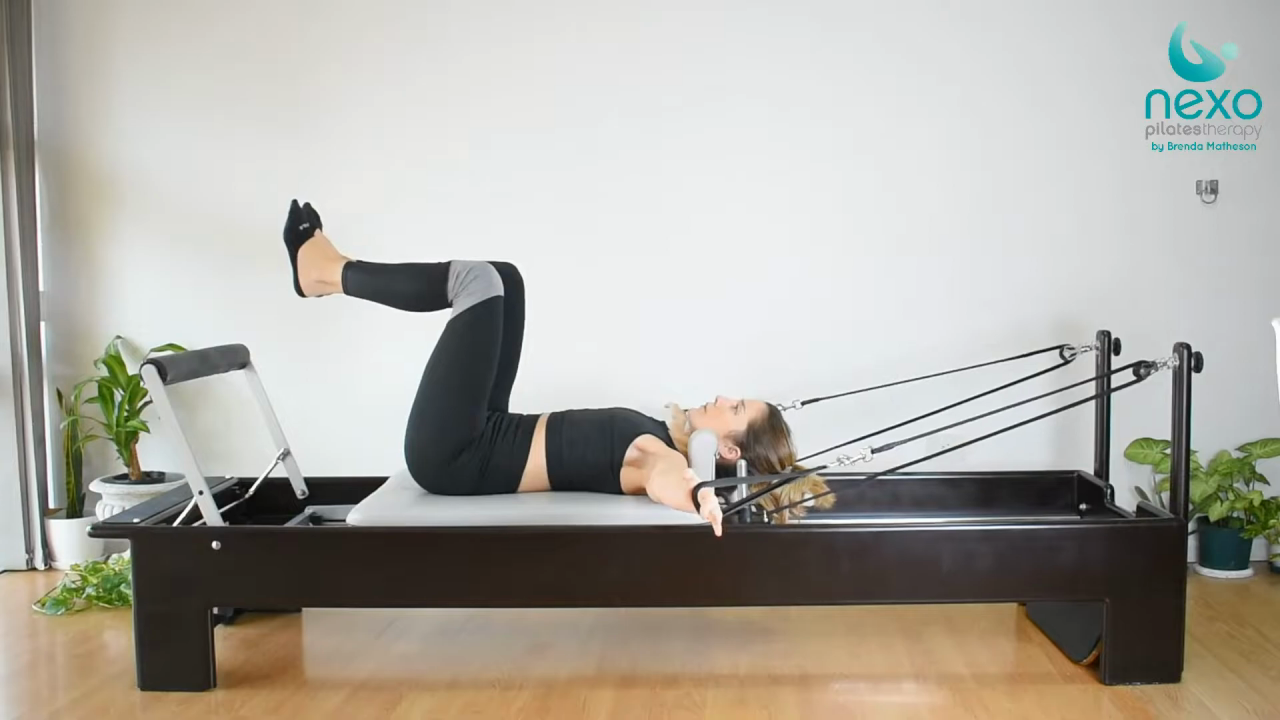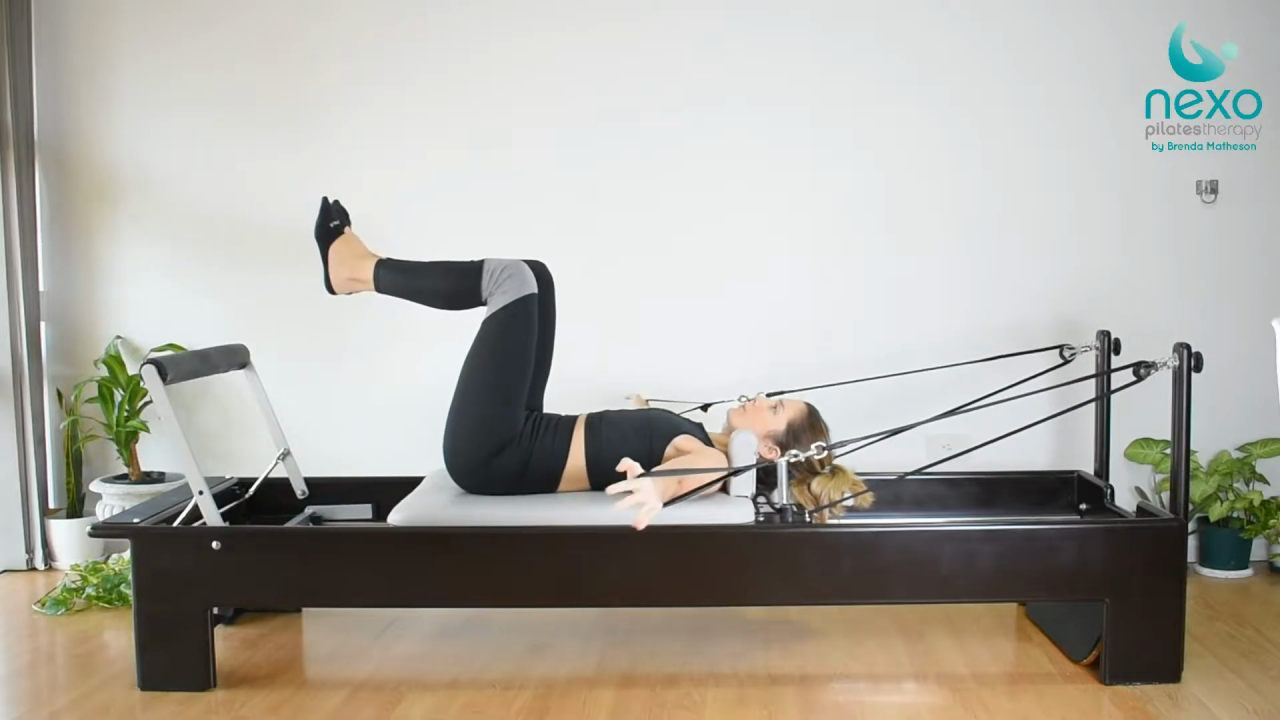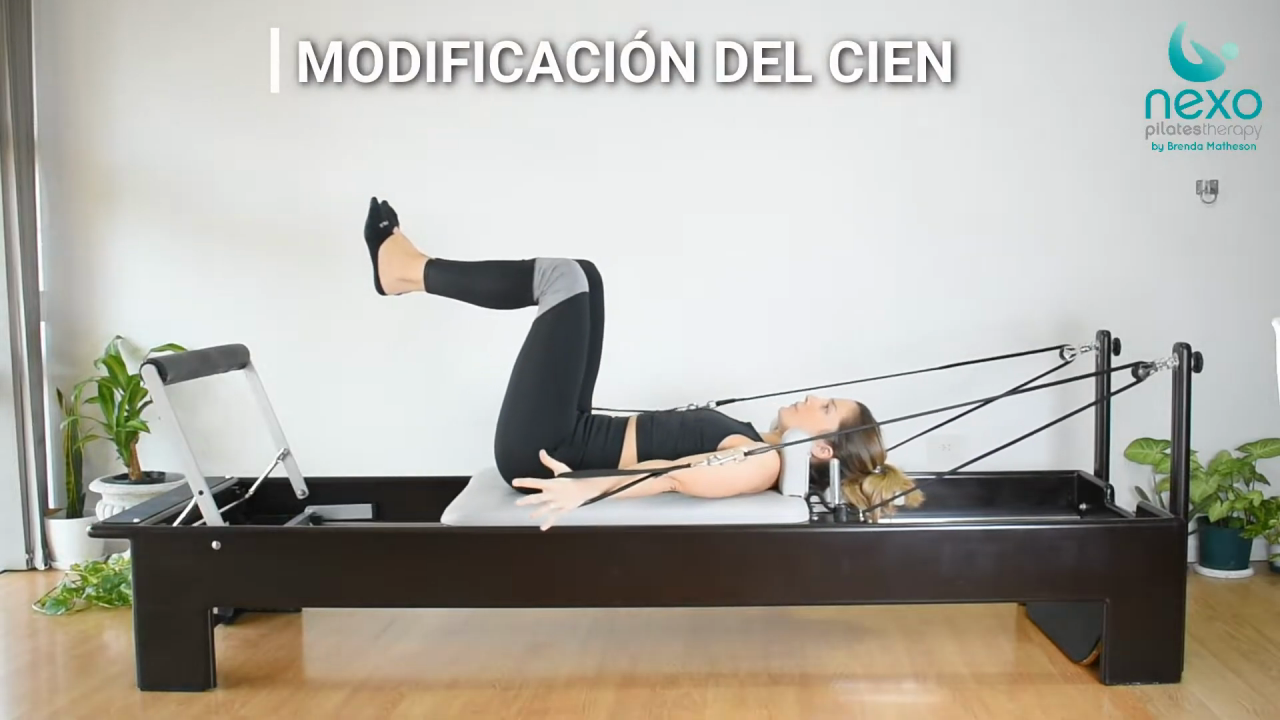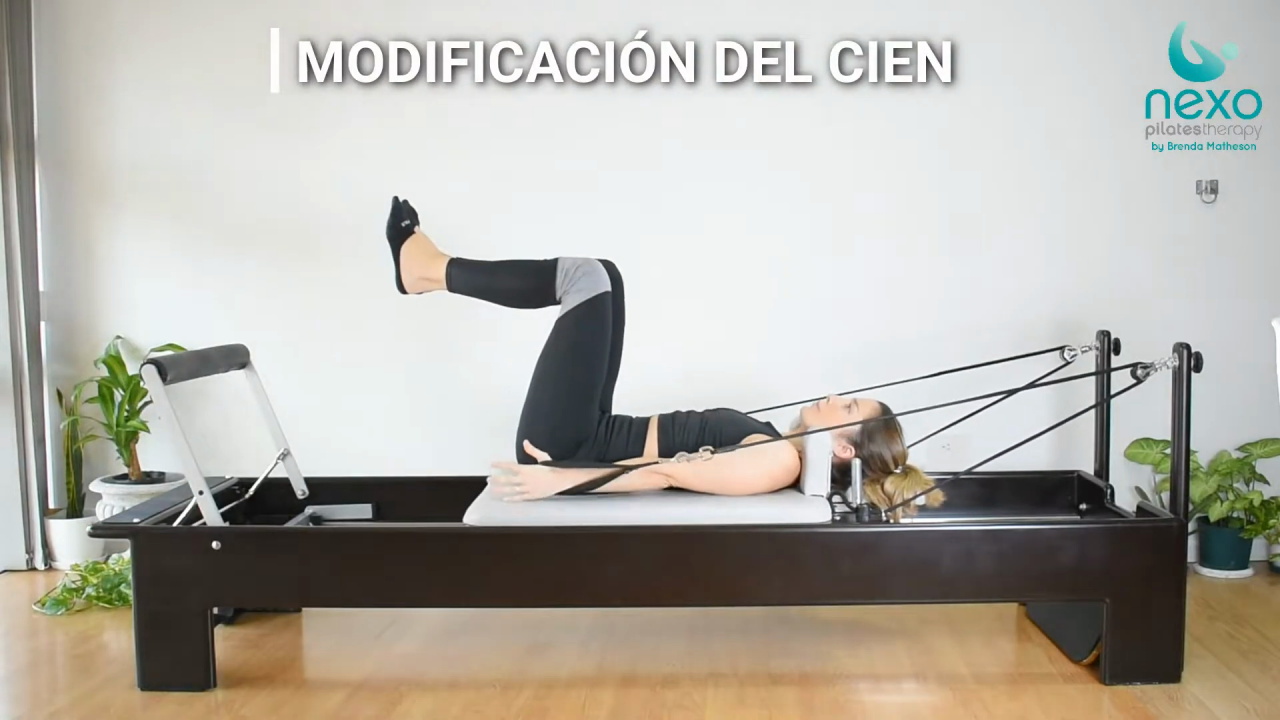
dt=0.7s
person 1, frame 1
left shoulder: (672, 461)
right shoulder: (674, 444)
left elbow: (664, 480)
left wrist: (694, 495)
right wrist: (681, 414)
left hip: (455, 459)
right hip: (489, 439)
left knee: (478, 282)
right knee: (500, 279)
left ankle: (331, 273)
right ankle: (335, 275)
person 1, frame 2
left shoulder: (713, 466)
right shoulder: (708, 446)
left elbow: (677, 478)
left wrist: (648, 489)
right wrist: (646, 407)
left hip: (492, 458)
right hip: (518, 444)
left knee: (512, 279)
right knee: (530, 278)
left ankle: (361, 270)
right ankle: (363, 271)
person 1, frame 3
left shoulder: (761, 464)
right shoulder: (755, 445)
left elbow: (674, 475)
left wrist: (586, 488)
left hip: (543, 454)
right hip: (574, 441)
left knee: (564, 278)
right knee: (577, 277)
left ankle: (412, 270)
right ankle: (413, 273)
person 1, frame 4
left shoulder: (781, 463)
right shoulder: (775, 444)
left elbow: (670, 473)
left wrist: (563, 479)
left hip: (565, 450)
right hip: (588, 442)
left knee: (586, 278)
right knee: (599, 276)
left ankle: (434, 271)
right ankle: (433, 273)
